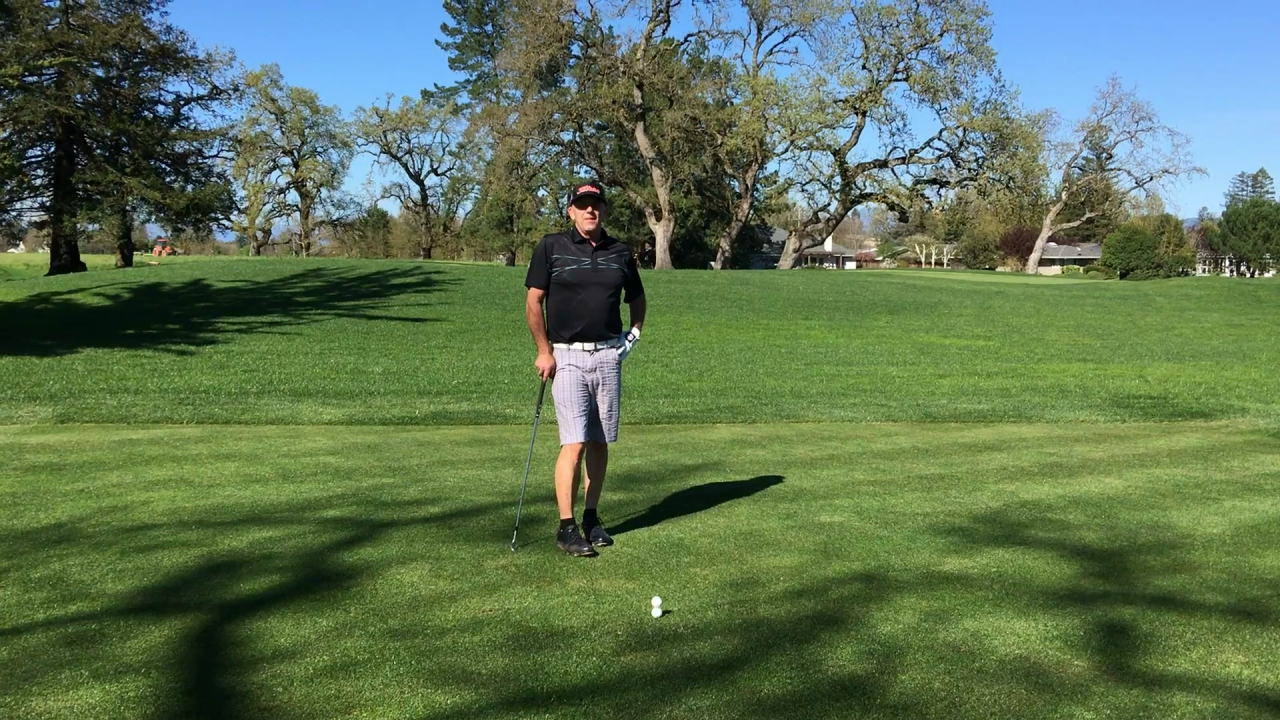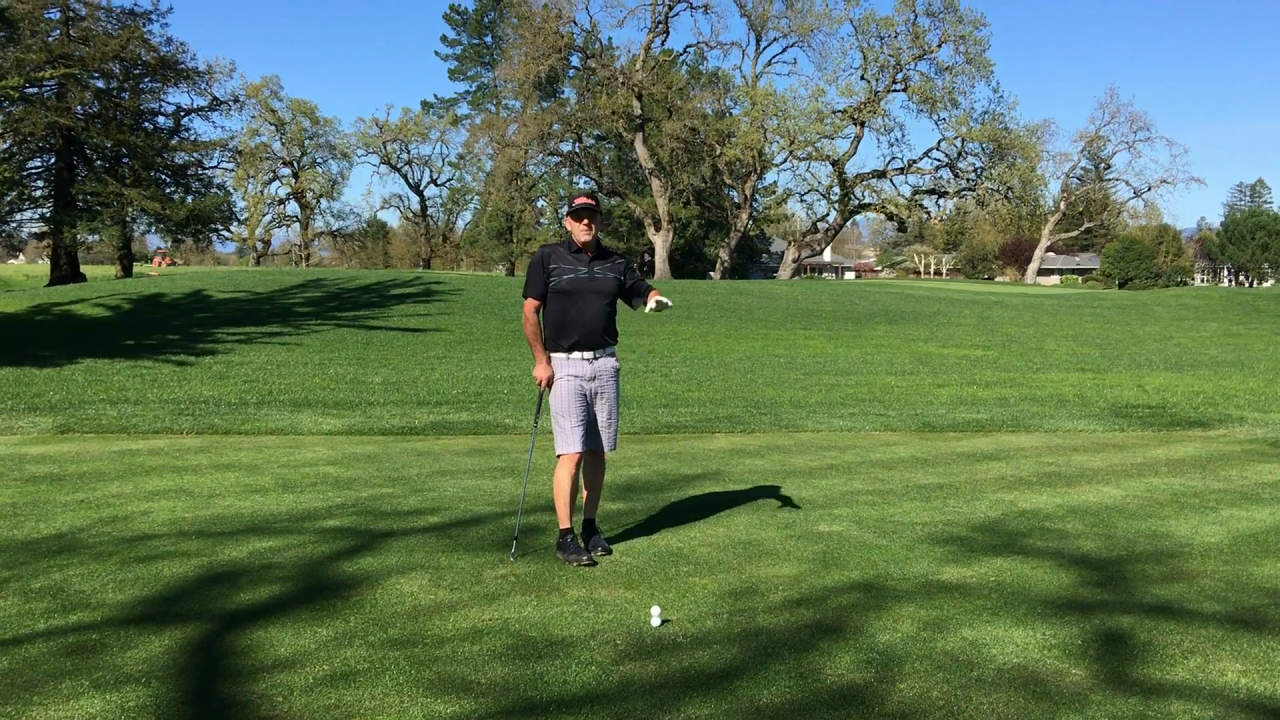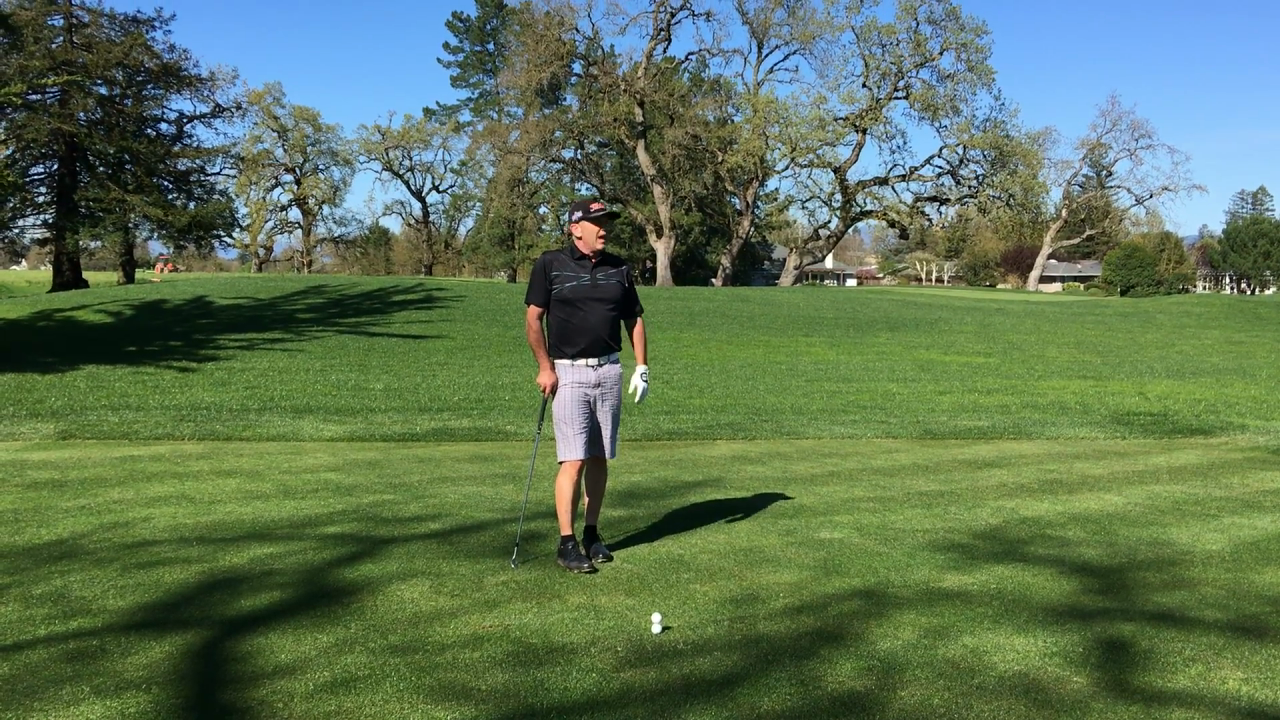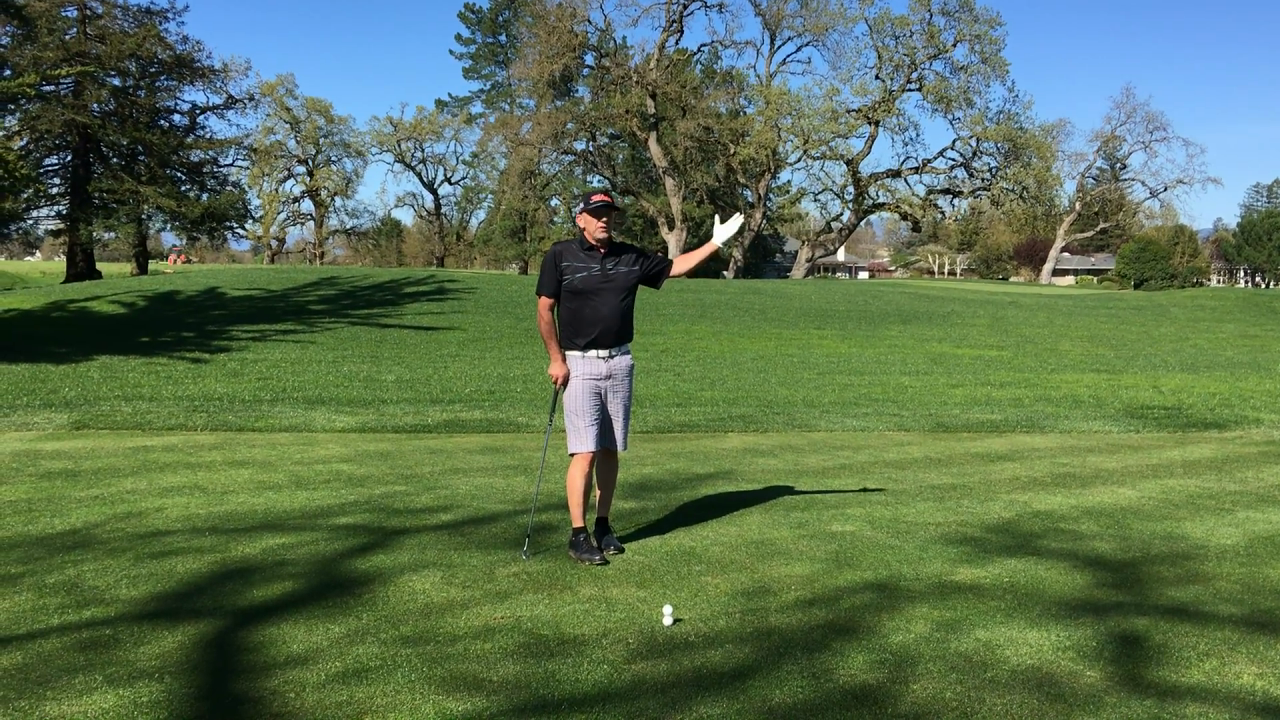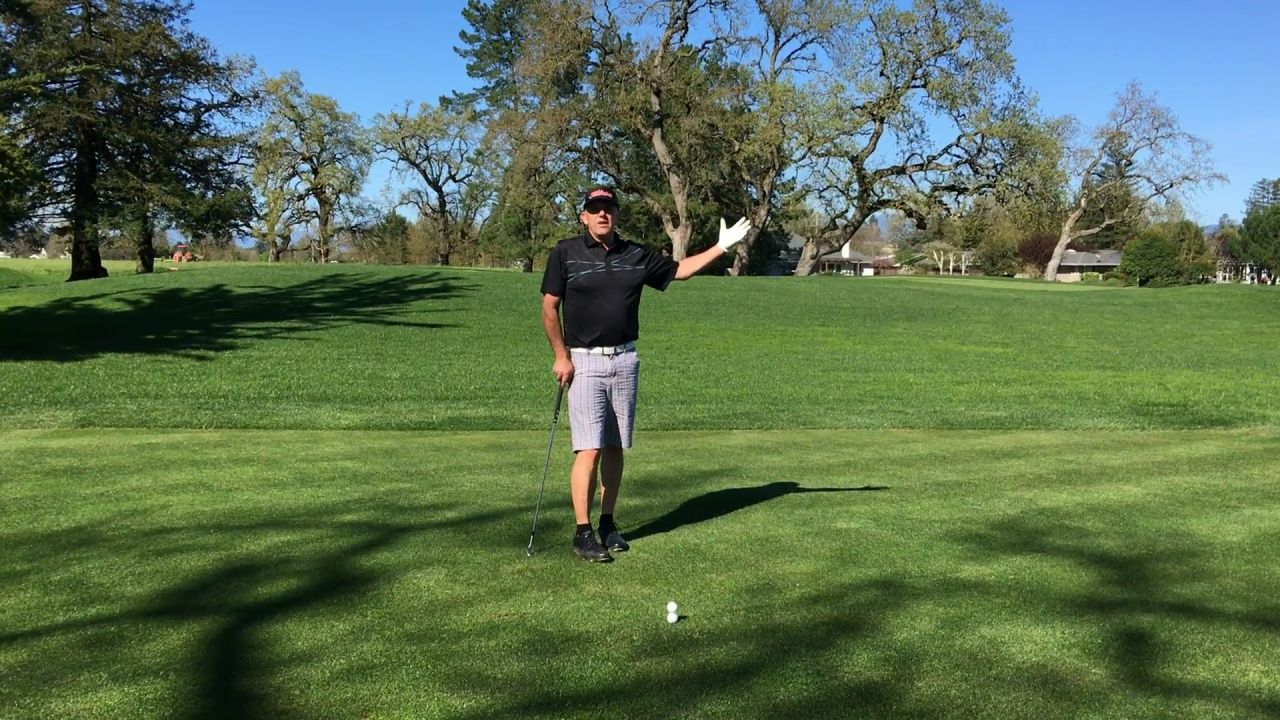
dt=1s
person 1, frame 1
left shoulder: (621, 252)
right shoulder: (551, 247)
left elbow: (637, 298)
right elbow: (534, 301)
left wrist: (633, 333)
right wrist: (543, 351)
left hip: (608, 356)
right hip: (567, 356)
left knee: (600, 441)
right knee: (574, 442)
left ankle: (591, 517)
right ankle: (566, 526)
person 1, frame 2
left shoulder: (616, 262)
right shoulder: (548, 257)
left elbow: (645, 296)
right elbow: (530, 311)
left wrist: (656, 301)
right wrist: (541, 360)
left hip: (605, 364)
right hip: (566, 366)
left knee: (598, 451)
right knee: (571, 452)
left ankle: (591, 526)
right ankle: (565, 536)
person 1, frame 3
left shoulder: (619, 268)
right shoulder: (550, 263)
left elbow: (634, 319)
right elbow: (533, 318)
left wrist: (641, 367)
right wrist: (545, 367)
left hip: (609, 371)
right hip: (568, 372)
left knee: (599, 458)
right knee: (573, 460)
left ankle: (591, 534)
right ankle: (566, 542)
person 1, frame 4
left shoulder: (630, 256)
right shoulder: (560, 255)
left elbow: (676, 266)
right elbow: (545, 310)
left wrist: (717, 241)
right wrist: (556, 359)
left hip: (620, 362)
right hip: (580, 364)
left knee: (611, 449)
right knee: (585, 452)
left ankle: (603, 526)
right ankle: (578, 535)
person 1, frame 5
left shoulder: (636, 256)
right shoulder: (565, 252)
left elbow: (679, 269)
right elbow: (549, 307)
left wrist: (722, 246)
right wrist: (561, 356)
left hip: (625, 360)
right hip: (584, 361)
left knee: (615, 447)
right knee: (589, 449)
left ankle: (607, 523)
right ankle: (582, 532)
